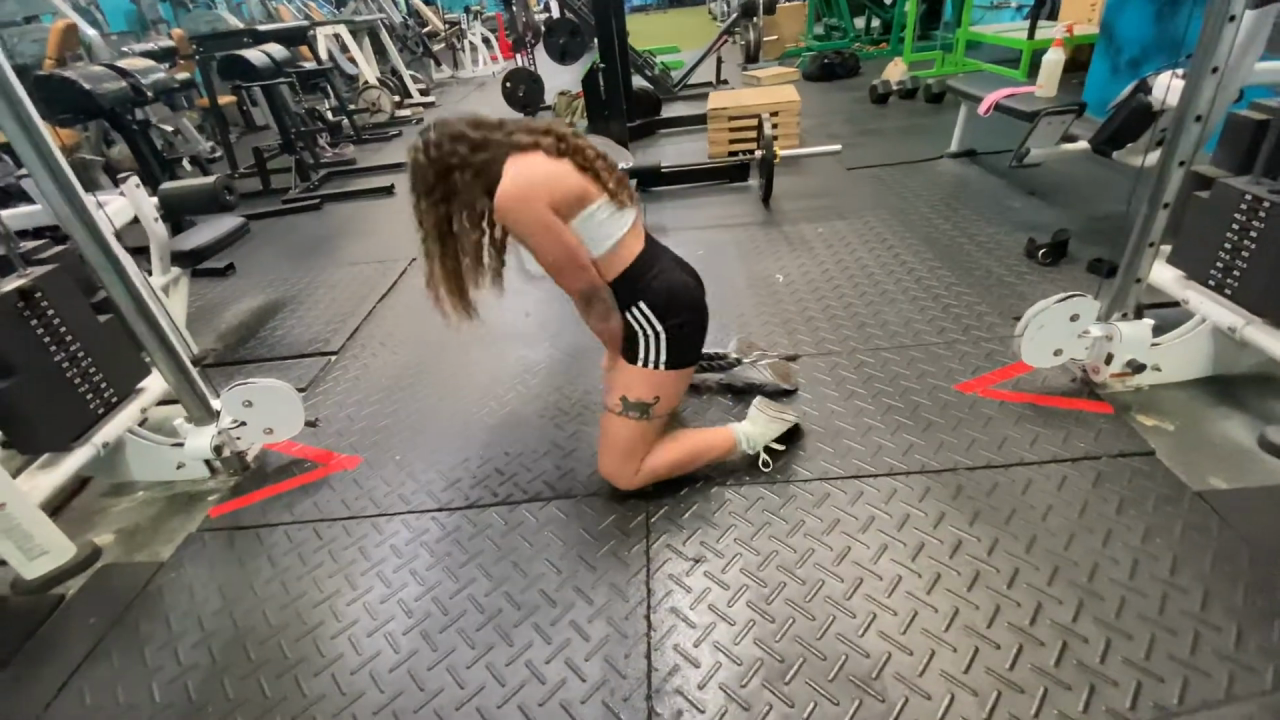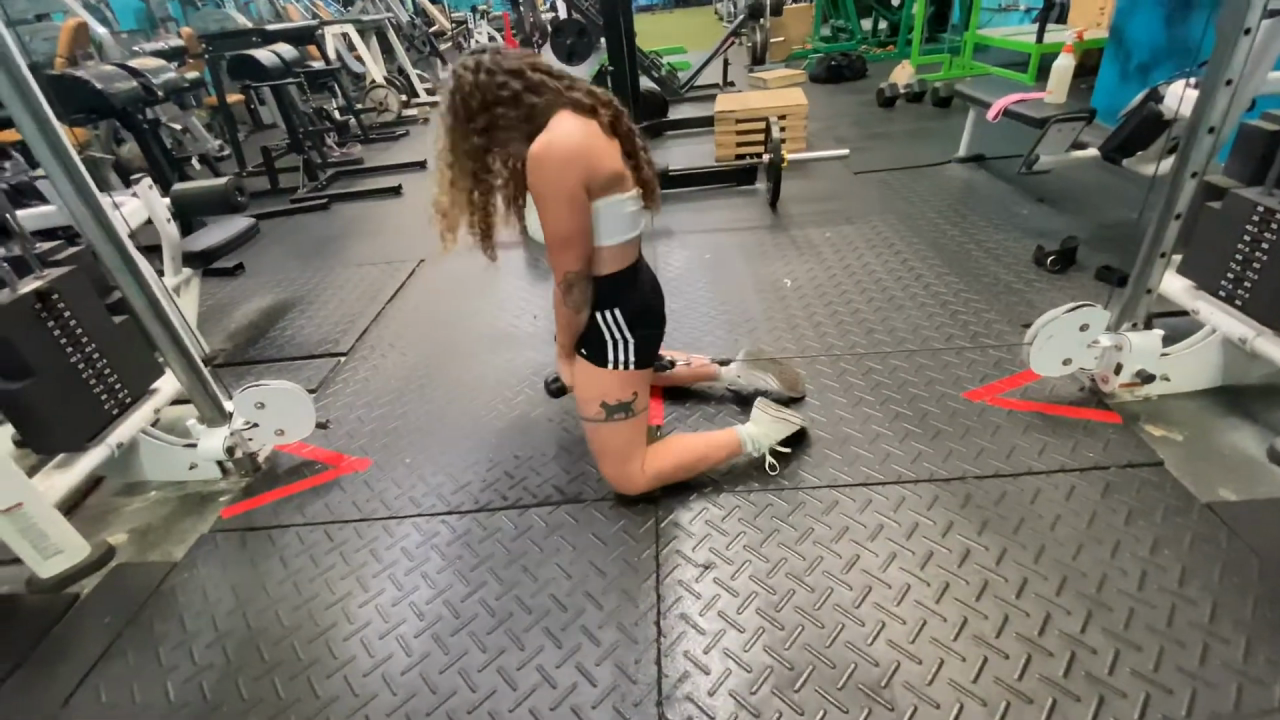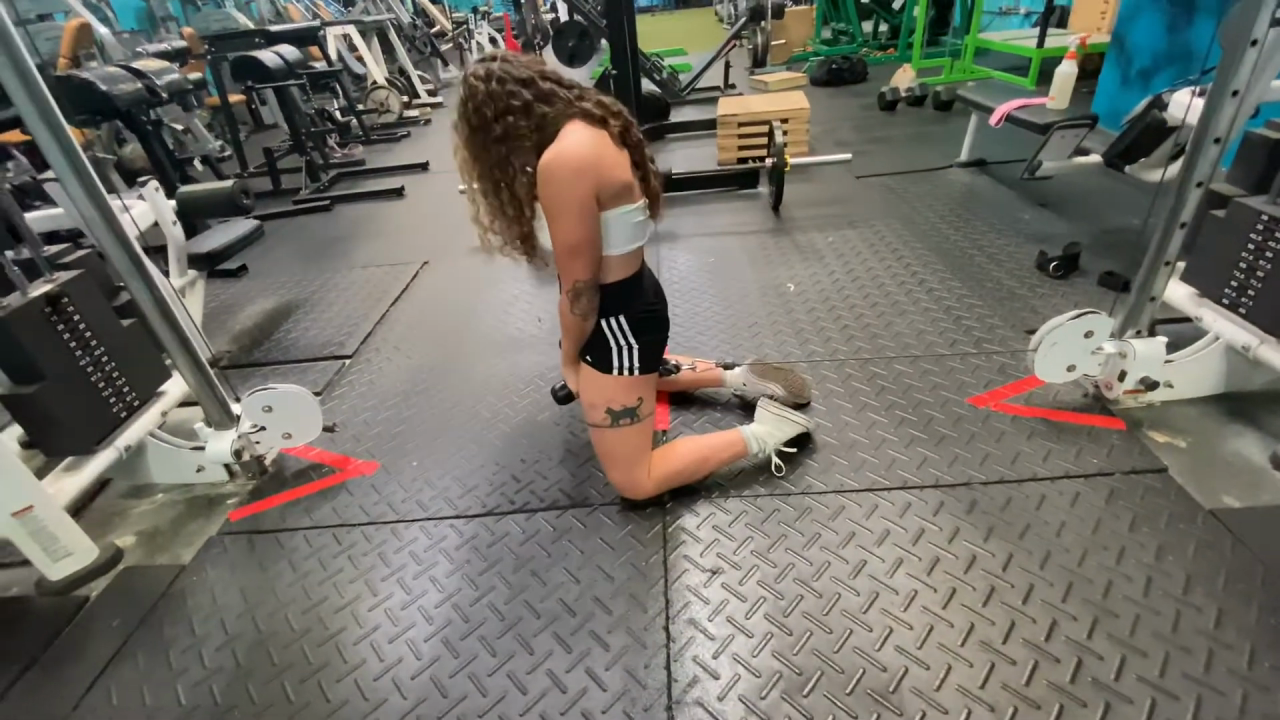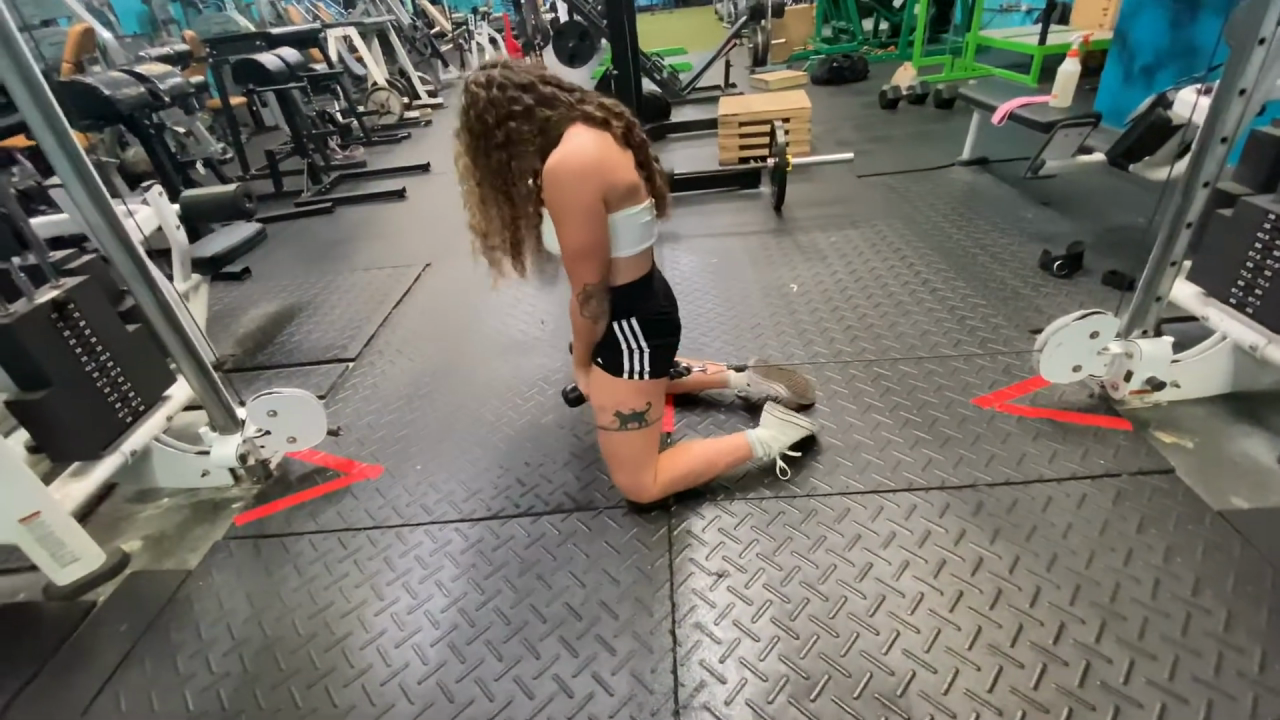
dt=0.3s
person 1, frame 1
left shoulder: (514, 195)
right shoulder: (534, 154)
left elbow: (586, 290)
left wrist: (617, 352)
left hip: (659, 312)
right hip: (668, 282)
left knee: (619, 469)
right knee: (616, 376)
left ankle: (748, 432)
person 1, frame 2
left shoulder: (552, 149)
right shoulder: (579, 115)
left elbow: (571, 274)
left wrist: (565, 352)
left hip: (612, 312)
right hip: (626, 291)
left knee: (627, 476)
right knee: (636, 369)
left ankle: (754, 433)
right ankle: (731, 373)
person 1, frame 3
left shoulder: (563, 160)
right shoulder: (589, 122)
left elbow: (579, 284)
left wrist: (569, 359)
left hip: (616, 320)
right hip: (629, 301)
left knee: (634, 480)
right knee: (635, 376)
left ankle: (759, 433)
right ankle: (738, 378)
person 1, frame 4
left shoulder: (568, 163)
right shoulder: (588, 126)
left elbow: (589, 287)
left wrist: (580, 361)
left hip: (630, 322)
right hip: (641, 304)
left knee: (639, 485)
left ankle: (766, 440)
right ankle: (742, 380)
